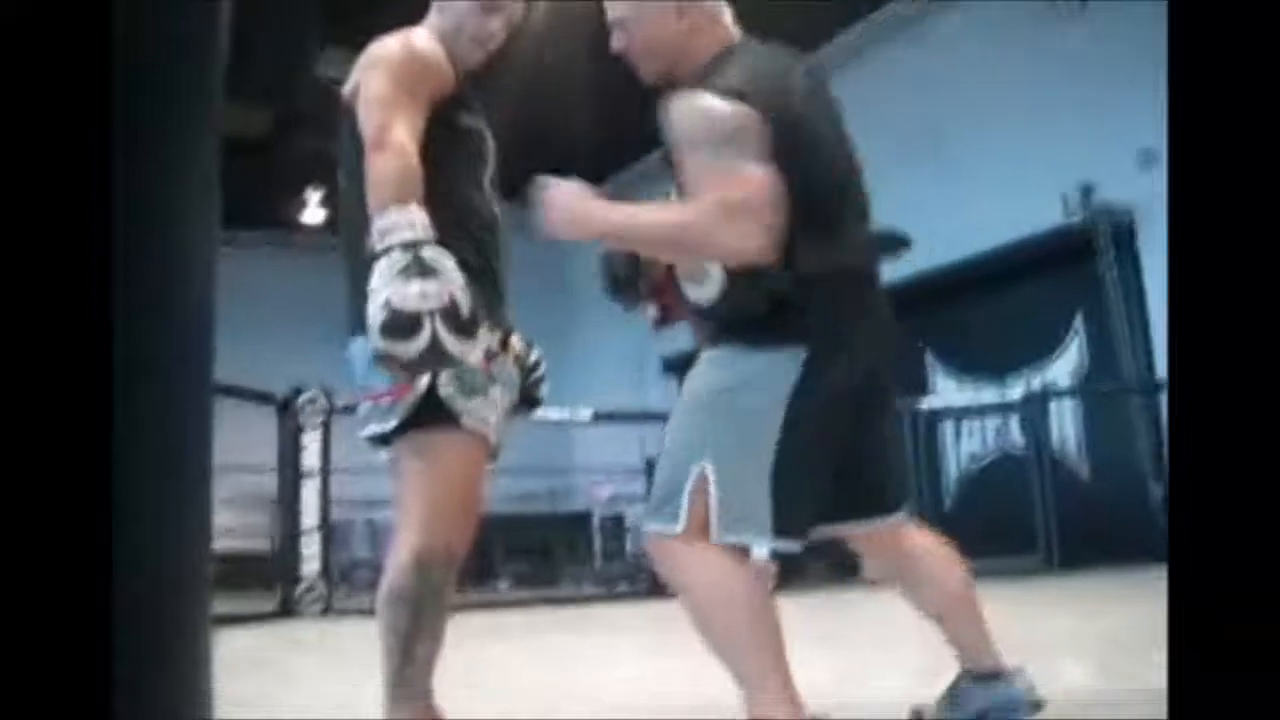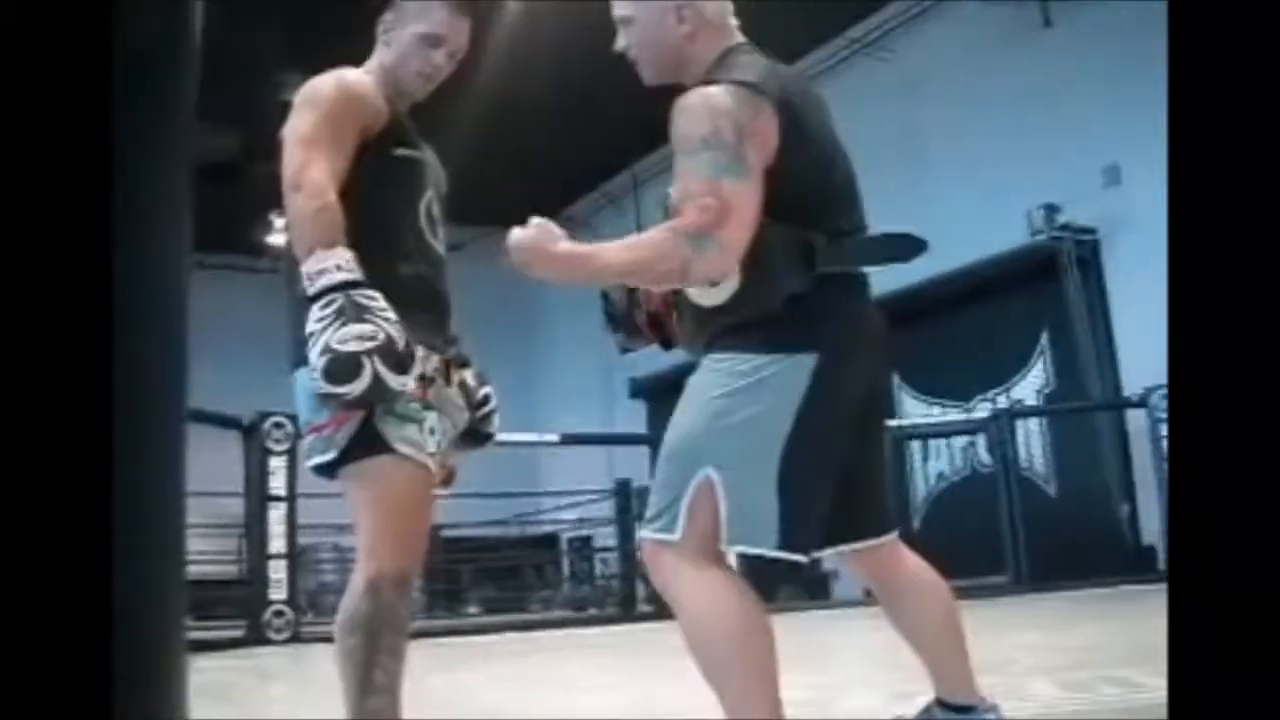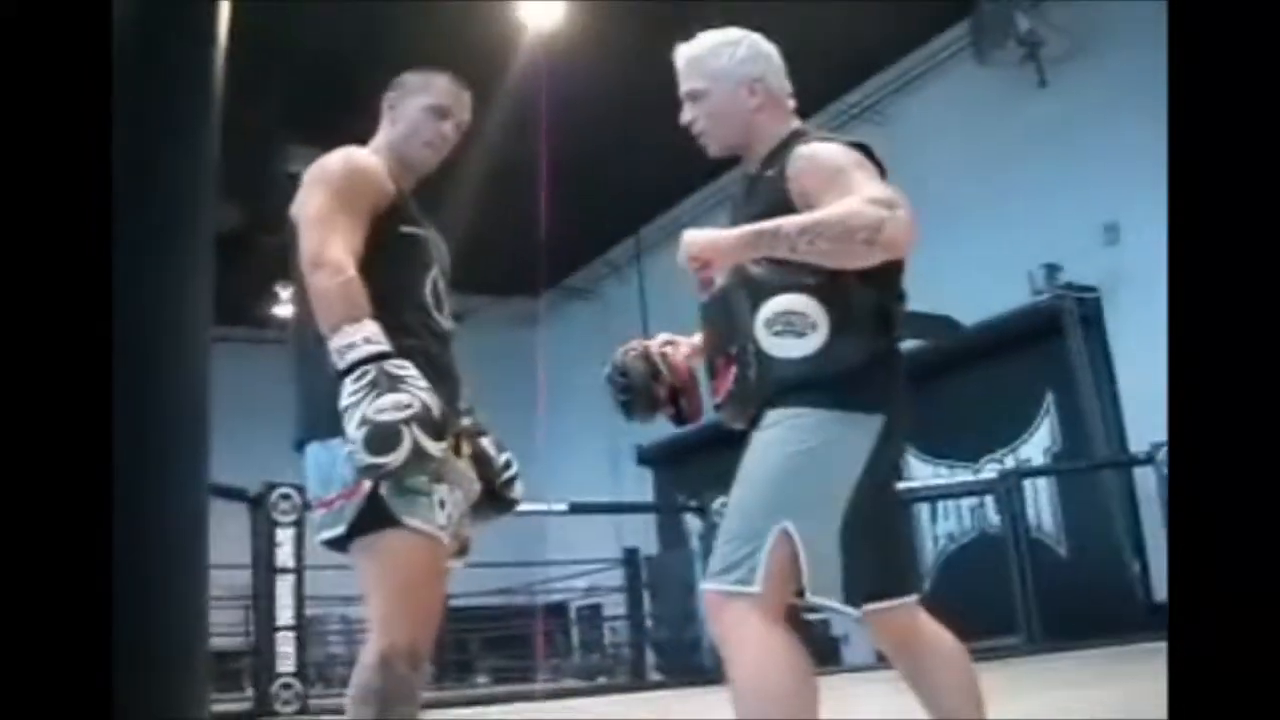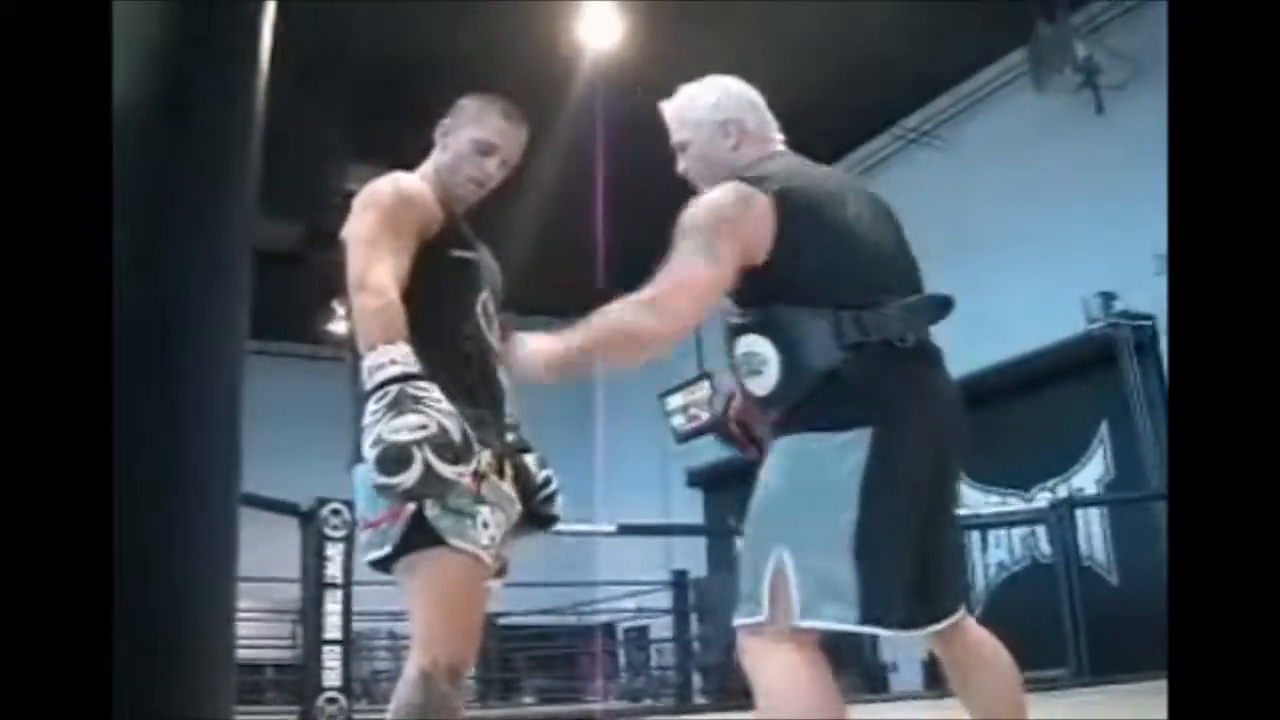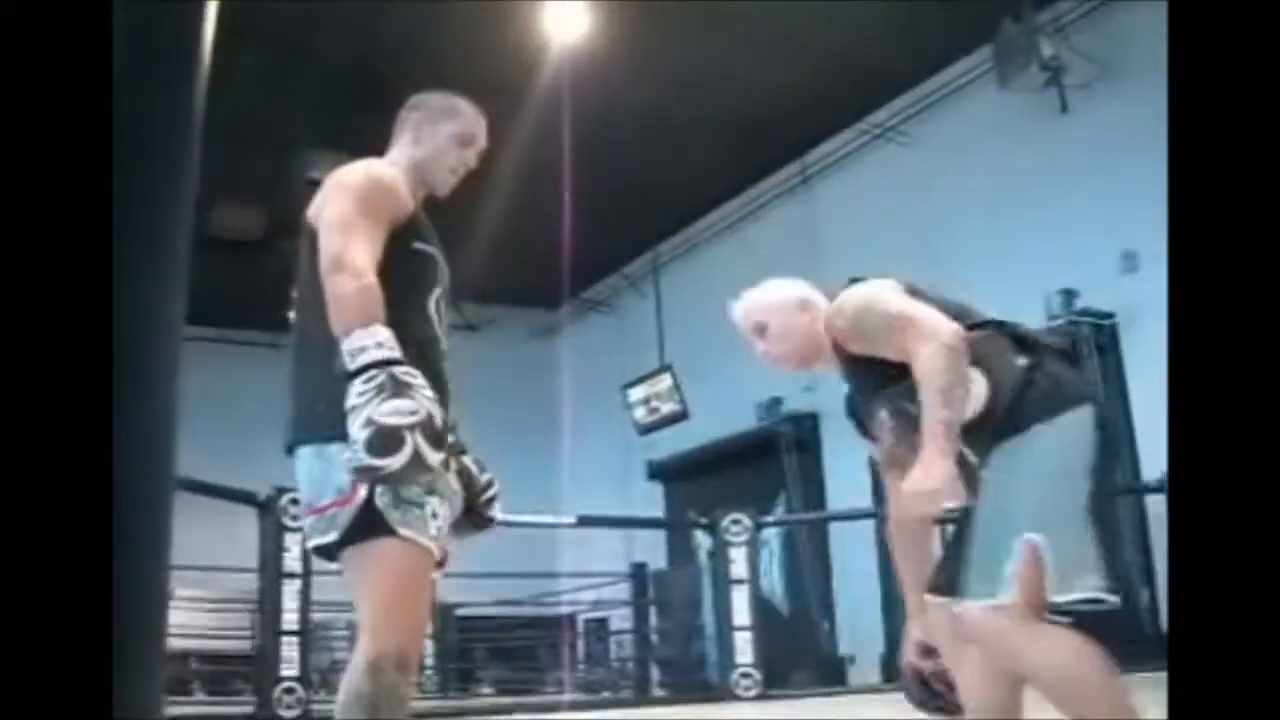
dt=0.7s
person 1, frame 1
left shoulder: (454, 97)
right elbow: (388, 148)
left wrist: (495, 336)
right wrist: (407, 257)
left hip: (460, 320)
right hip: (423, 317)
left knee: (443, 530)
right knee: (437, 528)
person 1, frame 2
left shoulder: (409, 143)
right shoulder: (343, 93)
right elbow: (307, 188)
left wrist: (452, 364)
right wrist: (336, 298)
left hip: (410, 355)
right hip: (361, 346)
left knee: (398, 561)
right knee: (388, 561)
person 1, frame 3
left shoulder: (414, 221)
right shoulder: (349, 172)
right elbow: (328, 268)
left wrist: (466, 432)
right wrist: (372, 370)
left hip: (421, 431)
right hip: (372, 425)
left knee: (411, 636)
right knee: (402, 635)
person 1, frame 4
left shoulder: (468, 247)
right shoulder: (398, 198)
right elbow: (372, 292)
left wrist: (513, 448)
right wrist: (396, 396)
left hip: (468, 450)
right hip: (423, 444)
left knee: (450, 653)
right knee: (443, 651)
person 1, frame 5
left shoulder: (413, 225)
right shoulder: (369, 182)
right elbow: (347, 274)
left wrist: (453, 455)
right wrist: (382, 381)
left hip: (399, 438)
right hip: (362, 431)
left knee: (397, 641)
right knee: (393, 639)
person 2, frame 1
left shoulder: (704, 110)
right shoulder: (785, 75)
left elbow: (742, 231)
left wrist: (597, 219)
right wrist: (680, 247)
left hip: (777, 340)
right hip: (853, 324)
left knee: (683, 539)
right knee: (877, 527)
person 2, frame 2
left shoulder: (714, 105)
right shoulder: (776, 87)
left elbow: (709, 242)
left wrist: (566, 259)
right wrist: (677, 284)
left hip: (777, 348)
right hip: (838, 336)
left knee: (679, 546)
right knee: (870, 542)
person 2, frame 3
left shoulder: (815, 162)
right shoulder: (765, 181)
left elbow: (889, 227)
left wrist: (738, 242)
right wrist: (702, 348)
left hip: (832, 406)
right hip: (819, 409)
left knee: (738, 603)
right knee: (893, 613)
person 2, frame 4
left shoulder: (729, 204)
right shoulder: (846, 192)
left elbow: (658, 316)
left wrist: (554, 354)
left hip: (842, 422)
right hip: (920, 409)
left knee: (773, 633)
right knee: (944, 619)
person 2, frame 5
left shoulder: (855, 310)
right shoulder: (871, 401)
left elbow: (943, 337)
right elbow: (908, 509)
left wrist: (935, 458)
right wrist: (916, 617)
left hip: (1042, 425)
right hip: (1012, 446)
left knee: (998, 621)
right knee: (949, 619)
